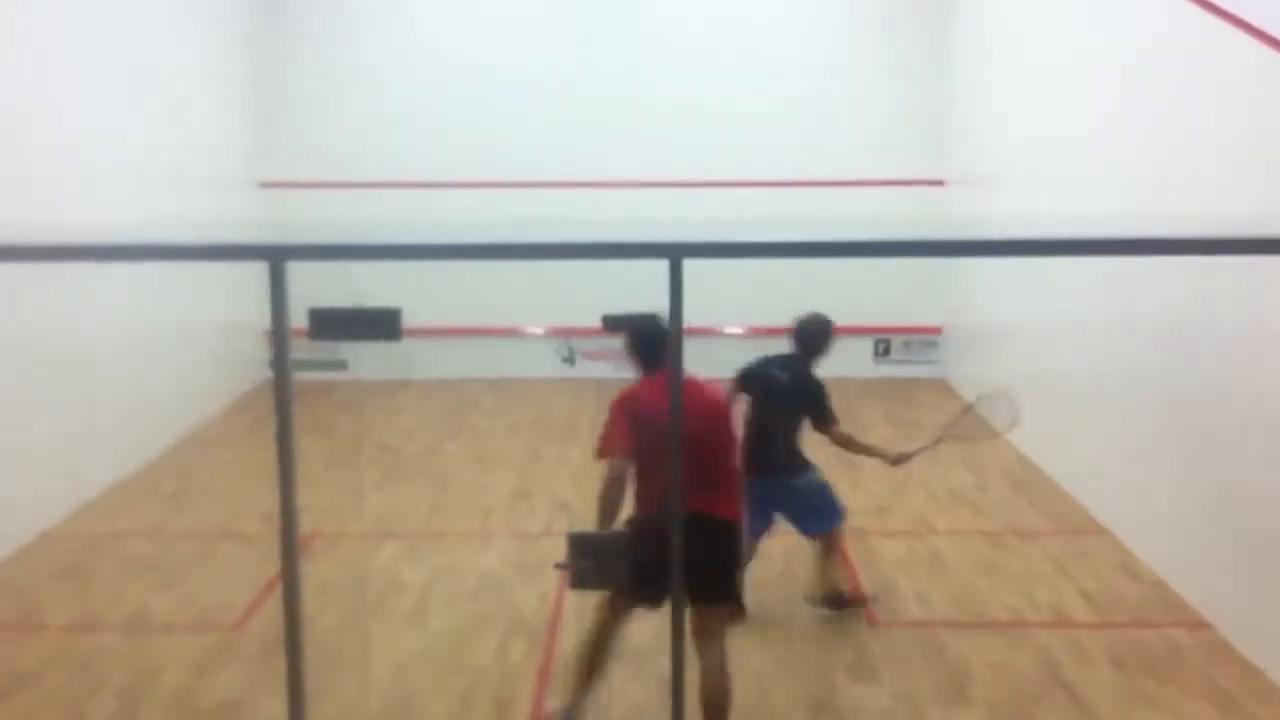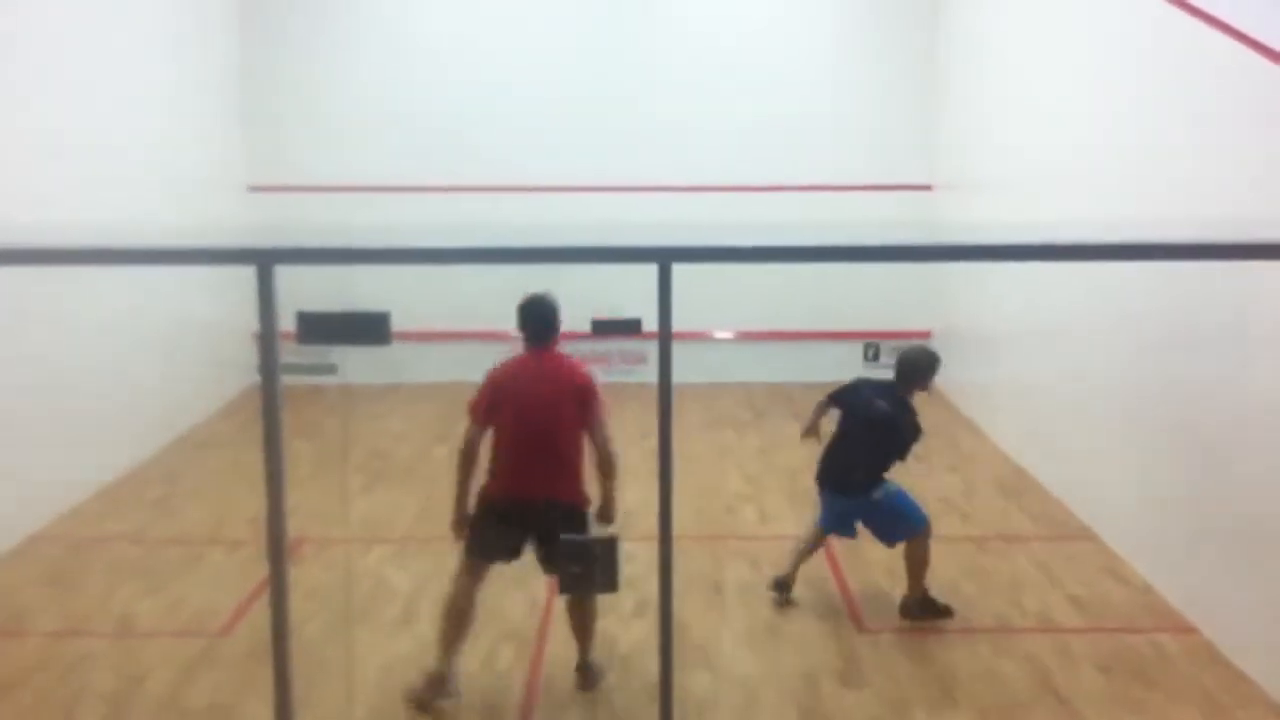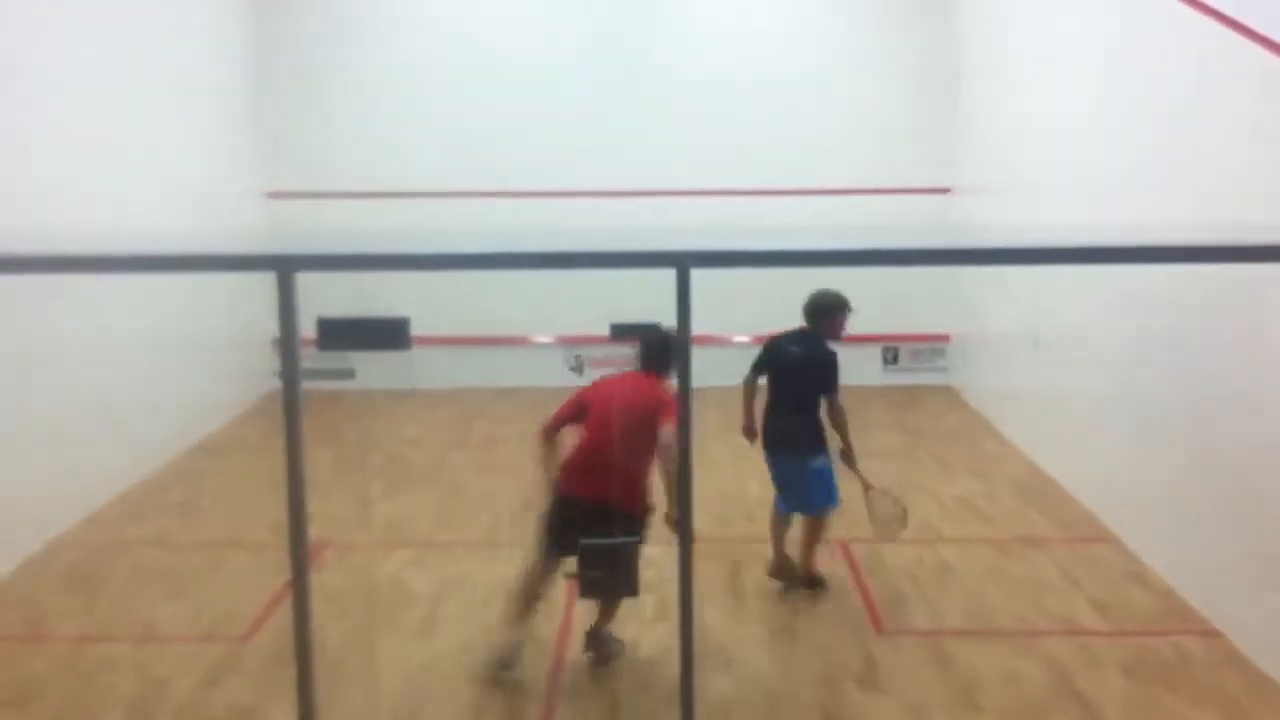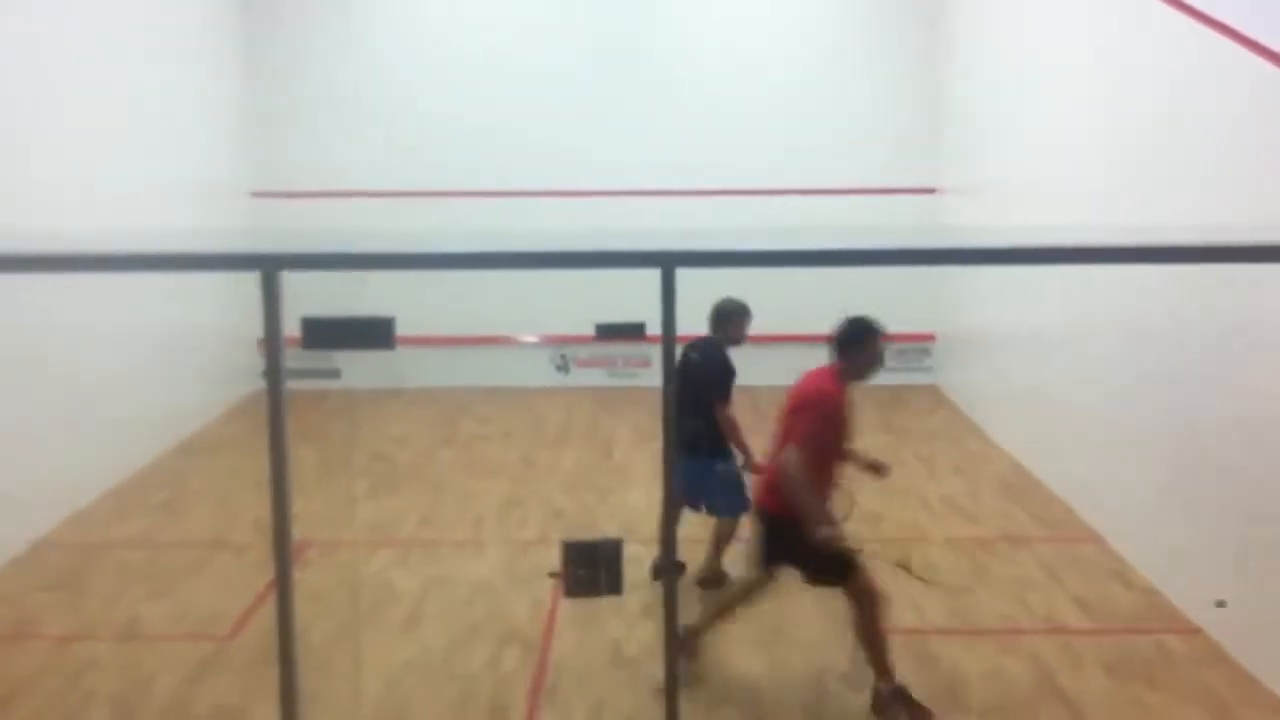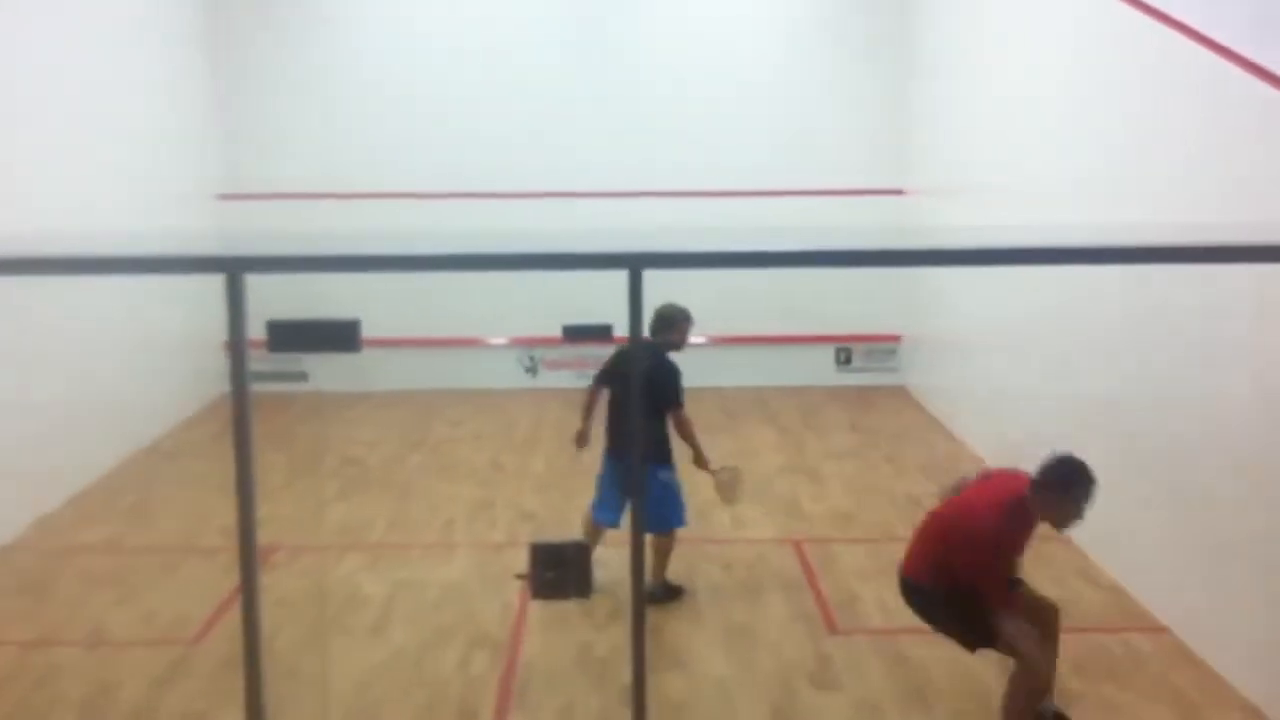
dt=0.5s
person 1, frame 1
left shoulder: (628, 403)
right shoulder: (713, 397)
left elbow: (617, 473)
right elbow: (734, 468)
right wrist: (738, 529)
left hip: (657, 520)
right hip: (716, 523)
left knee: (609, 614)
right knee: (711, 639)
person 1, frame 2
left shoulder: (501, 375)
right shoulder: (580, 379)
left elbow: (472, 441)
right elbow: (602, 446)
left wrist: (460, 504)
right wrist: (608, 499)
left hip: (505, 494)
right hip: (562, 497)
left knee: (469, 578)
left ankle: (443, 671)
right ankle: (586, 663)
person 1, frame 3
left shoulder: (600, 386)
right shoulder: (665, 400)
left elbow: (549, 430)
right elbow: (666, 445)
left wrist: (551, 473)
right wrist: (674, 504)
left hip: (574, 488)
right hip: (622, 500)
left knee: (545, 564)
right knee: (622, 571)
left ankle: (514, 639)
right ankle: (599, 637)
person 1, frame 4
left shoulder: (823, 384)
right shoulder: (825, 396)
right elbow: (790, 464)
left wrist: (855, 457)
right wrist: (817, 524)
left hip: (779, 505)
right hip: (791, 511)
left knee: (762, 578)
right knee: (866, 596)
left ankle: (692, 635)
person 1, frame 5
left shoulder: (1017, 484)
right shoulder: (999, 531)
left elbow: (962, 489)
right elbow: (1003, 616)
right wrist: (1038, 661)
left hip: (961, 571)
right hip: (929, 585)
left knee: (1046, 615)
right knee: (1031, 662)
person 2, frame 1
left shoulder: (766, 366)
right shoulder: (810, 386)
left elbow: (734, 391)
right elbow: (835, 435)
right wrist: (885, 455)
left hip: (752, 466)
right hip: (787, 468)
left knee: (751, 533)
right knee: (830, 521)
right ankle: (831, 590)
person 2, frame 2
left shoulder: (861, 387)
right shoulder: (908, 423)
left elbow: (823, 404)
right elbow: (894, 456)
left wrist: (811, 426)
left hip: (829, 477)
right hip: (863, 486)
left knee: (825, 528)
right knee: (919, 530)
left ankle: (787, 576)
right ankle: (915, 600)
person 2, frame 3
left shoulder: (778, 343)
right shoulder: (825, 356)
left elbow: (750, 380)
right elbow: (833, 407)
left wrist: (748, 419)
right wrist: (847, 445)
left hip: (774, 436)
right hip: (806, 442)
left knee: (785, 500)
right knee: (819, 506)
left ankle: (779, 560)
right ankle: (805, 570)
person 2, frame 4
left shoulder: (692, 349)
right shoulder: (720, 364)
left elbow: (677, 392)
right elbow: (723, 416)
right wrist: (747, 455)
left hip: (680, 442)
right hip: (707, 448)
left knee: (675, 502)
right knee: (732, 508)
left ankle: (663, 561)
right ankle: (711, 569)
person 2, frame 5
left shoulder: (623, 355)
right shoulder: (666, 369)
left elbow: (594, 388)
right elbow: (678, 418)
left wrist: (585, 426)
right wrist: (698, 452)
left hip: (616, 450)
right hip: (652, 455)
left knee: (600, 512)
right knee: (667, 520)
right ankle: (658, 584)
